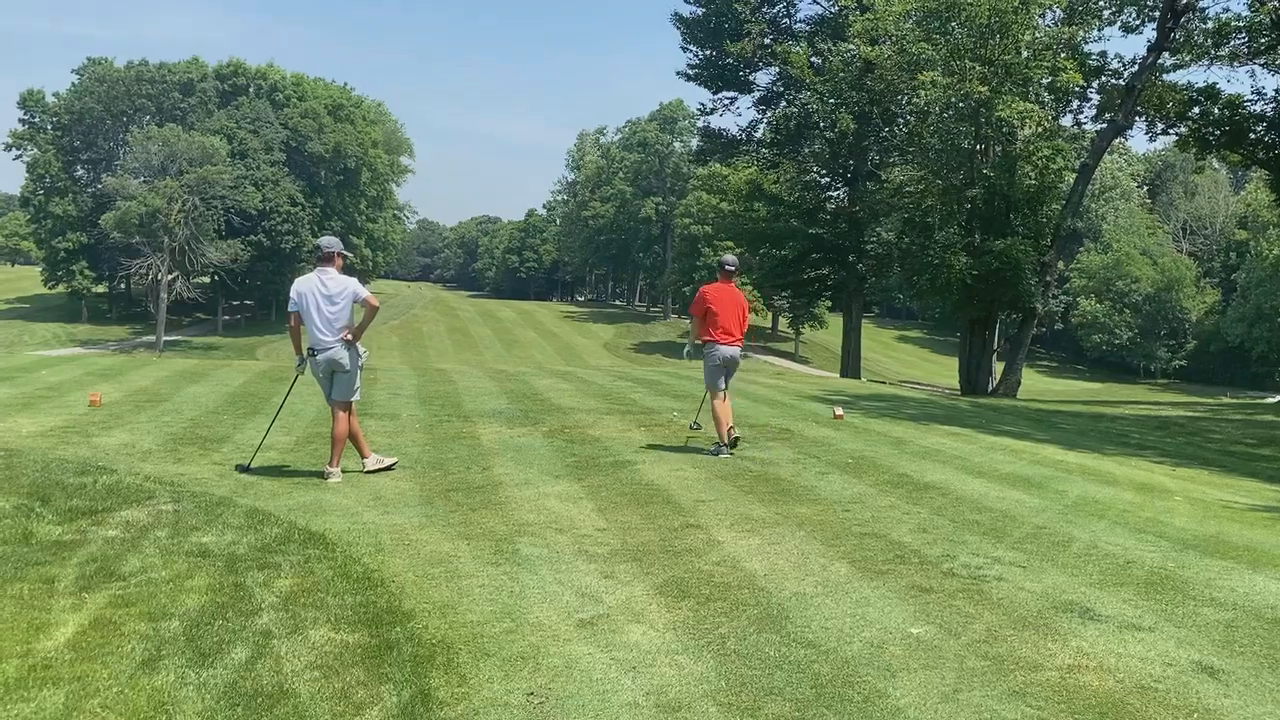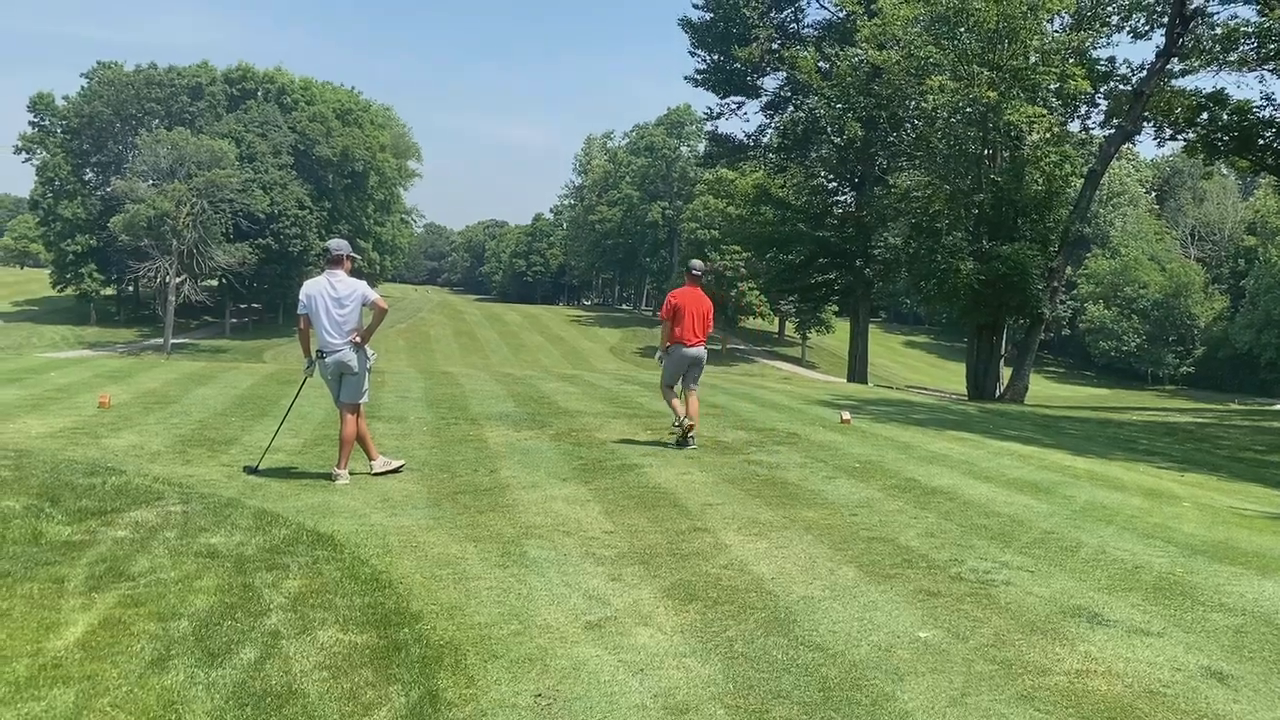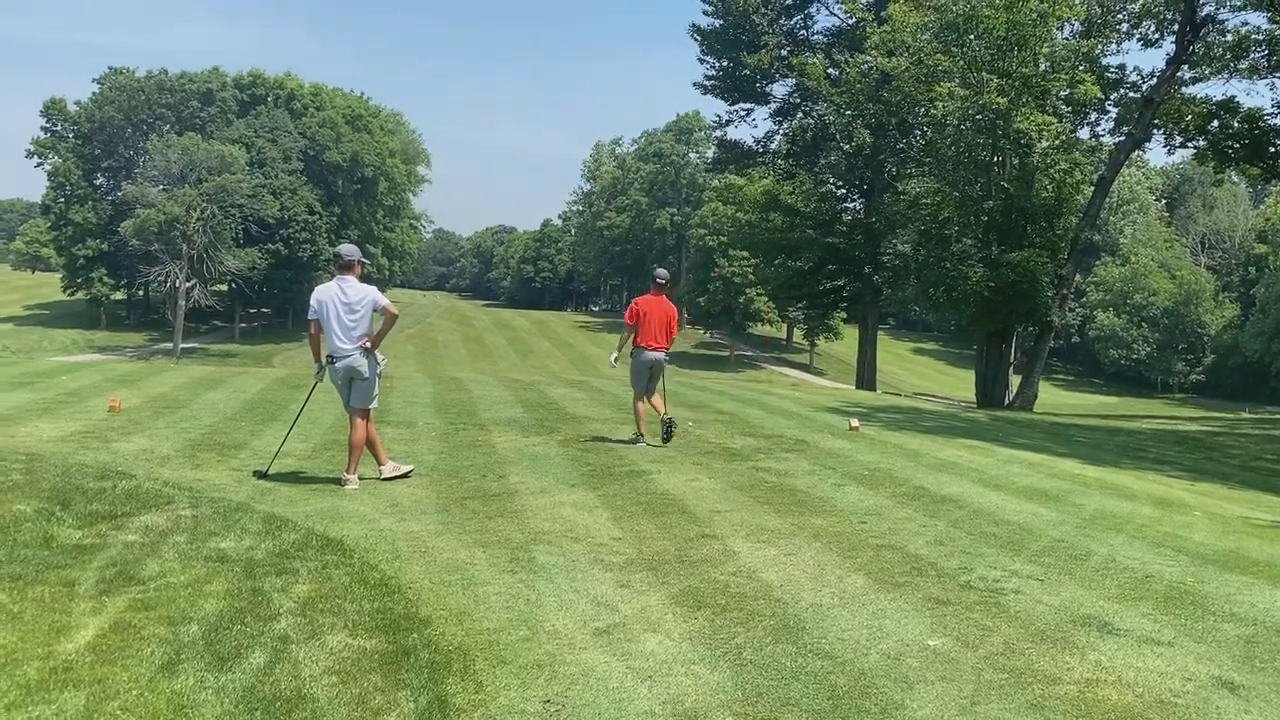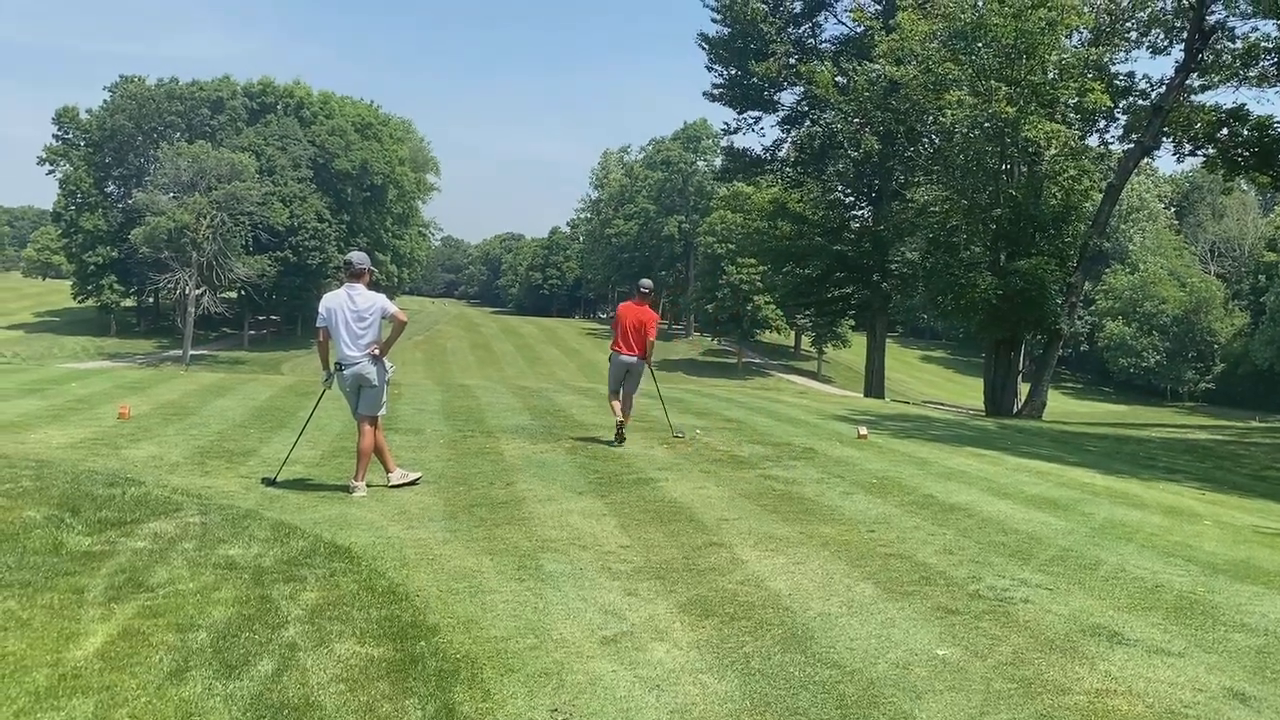
dt=0.5s
person 1, frame 1
left shoulder: (299, 284)
right shoulder: (347, 283)
left elbow: (293, 324)
right elbow: (374, 304)
left wrist: (299, 356)
right wrist: (358, 332)
left hip: (317, 356)
right hip: (344, 352)
left knee: (346, 408)
right knee: (342, 411)
left ankle: (368, 458)
right ankle: (333, 468)
person 1, frame 2
left shoulder: (309, 287)
right shoulder: (356, 286)
left elbow: (302, 327)
right elbow: (382, 307)
left wrist: (308, 358)
right wrist: (367, 334)
left hip: (326, 358)
right hip: (353, 354)
left knee: (355, 411)
right knee: (350, 413)
left ankle: (376, 460)
right ankle: (341, 470)
person 1, frame 3
left shoulder: (320, 292)
right shoulder: (367, 291)
left elbow: (313, 332)
right elbow: (393, 313)
left wrist: (318, 363)
right wrist: (377, 340)
left hip: (336, 363)
right hip: (363, 359)
left knee: (364, 415)
right knee: (360, 418)
left ankle: (385, 465)
right ankle: (350, 475)
person 1, frame 4
left shoulder: (328, 300)
right shoulder: (375, 299)
left elbow: (322, 339)
right elbow: (402, 319)
left wrist: (326, 370)
right wrist: (385, 348)
left hip: (345, 370)
right hip: (371, 366)
left knee: (373, 423)
right knee: (368, 425)
left ankle: (393, 472)
right ankle: (358, 482)
person 2, frame 1
left shoulder: (706, 292)
right shoulder: (741, 297)
left elbow: (696, 322)
right elbow: (744, 327)
left wrist: (690, 344)
left hip: (715, 348)
right hip: (735, 349)
left knee: (716, 396)
right knee: (722, 393)
left ankle: (723, 444)
right ankle: (731, 430)
person 2, frame 2
left shoulder: (674, 296)
right shoulder: (707, 301)
left elbow: (667, 326)
right elbow: (708, 330)
left wrist: (661, 349)
left hip: (679, 349)
right hip: (700, 350)
left knee: (666, 387)
right knee: (691, 392)
left ankle: (683, 420)
right ankle: (688, 436)
person 2, frame 3
left shoulder: (638, 302)
right shoulder: (671, 308)
left elbow: (628, 330)
right elbow: (672, 336)
left wrist: (617, 351)
left hip: (642, 353)
right hip: (661, 355)
left knee: (639, 394)
right knee: (652, 392)
left ankle: (641, 435)
right ankle: (665, 417)
person 2, frame 4
left shoulder: (621, 308)
right shoulder: (651, 316)
right elbow: (651, 340)
right wrist: (649, 357)
left hip: (619, 356)
right hip: (638, 360)
left knee: (613, 393)
right knee: (628, 396)
left ankle: (619, 419)
right ankle: (620, 433)
